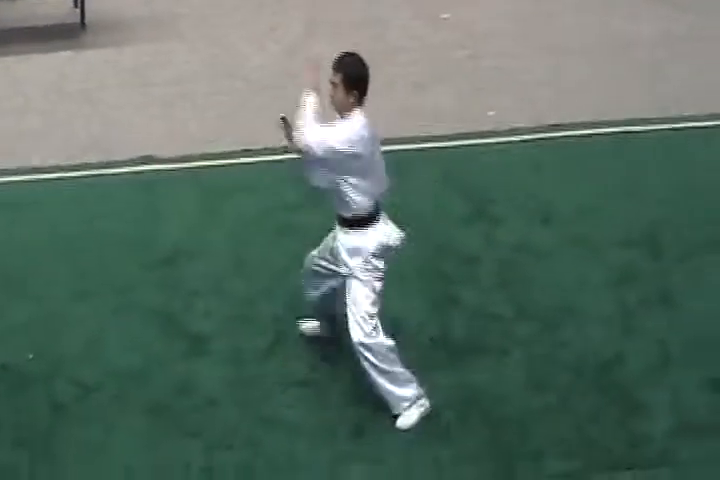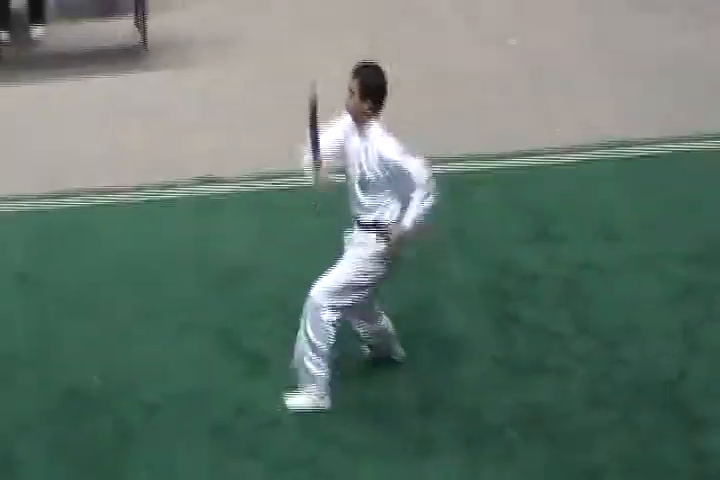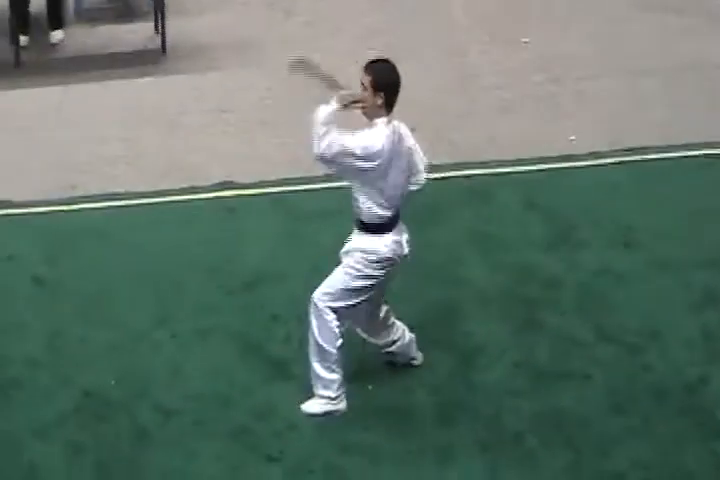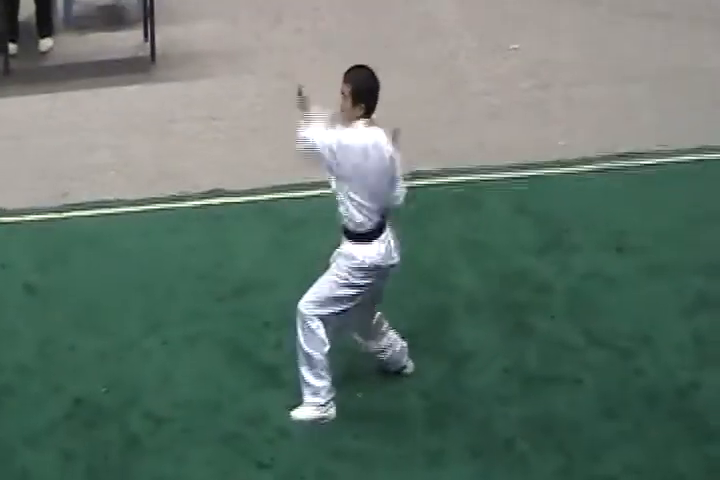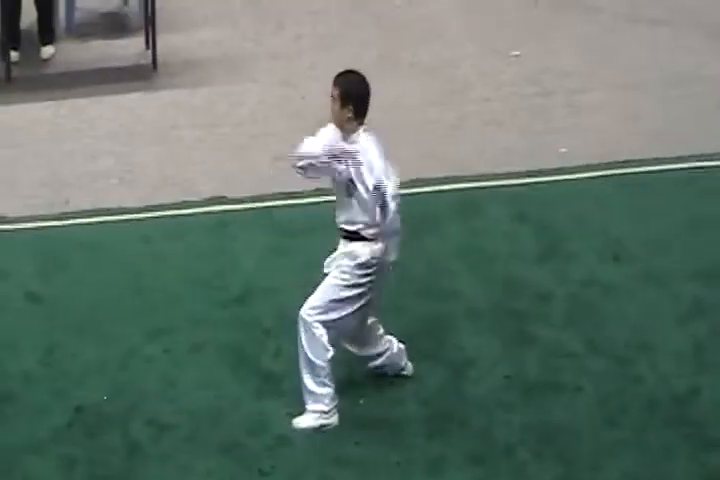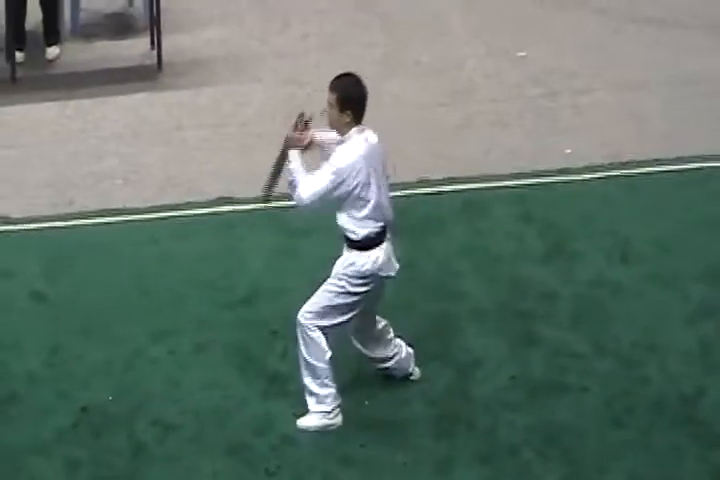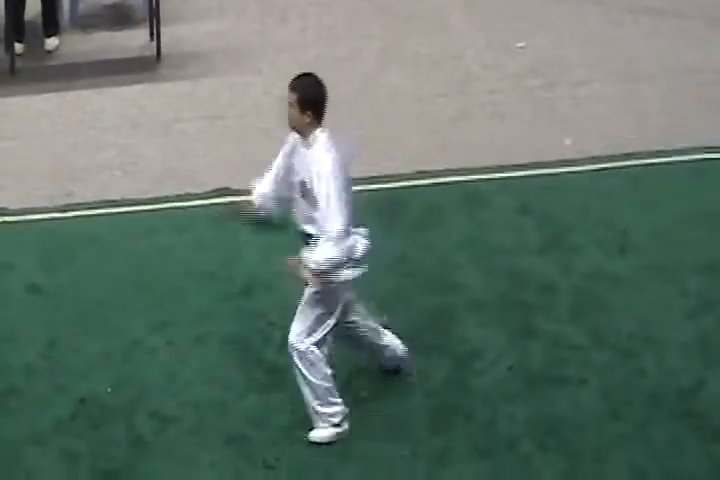
dt=0.3s
person 1, frame 1
left shoulder: (352, 134)
right shoulder: (346, 124)
left elbow: (313, 145)
right elbow: (314, 158)
left wrist: (309, 99)
right wrist: (297, 138)
left hip: (365, 240)
right hip: (350, 230)
left knee: (363, 331)
right knee: (316, 269)
left ankle: (410, 399)
right ankle: (328, 322)
person 1, frame 2
left shoulder: (383, 147)
right shoulder: (349, 125)
left elbow: (425, 183)
right elbow: (323, 147)
left wrist: (405, 229)
right wrist: (317, 159)
left hip: (380, 240)
right hip: (363, 230)
left knee: (321, 299)
right knee: (355, 297)
left ankle: (314, 389)
right ankle: (385, 345)
person 1, frame 3
left shoulder: (373, 142)
right shoulder: (400, 134)
left elbow: (323, 145)
right elbow: (417, 176)
left wrist: (333, 105)
left hip: (374, 245)
right hip: (387, 236)
left knee: (324, 305)
right knee: (365, 309)
left ankle: (330, 394)
right ankle: (406, 349)
person 1, frame 4
left shoulder: (346, 142)
right shoulder: (382, 141)
left elbow: (309, 136)
right elbow: (397, 195)
left wrist: (312, 115)
left hip: (361, 252)
right hip: (377, 243)
left knee: (311, 312)
right knee: (361, 314)
left ankle: (319, 402)
right ankle: (397, 357)
person 1, frame 5
left shoulder: (370, 155)
right shoulder: (335, 137)
left elbow: (389, 212)
right elbow: (304, 160)
right wrist: (319, 156)
left hip: (363, 251)
right hip: (354, 246)
left knee: (313, 318)
right knee: (351, 321)
left ankle: (322, 408)
right ankle: (395, 360)
person 1, frame 6
left shoulder: (348, 159)
right shoulder: (367, 139)
left elbow: (304, 195)
right elbow: (336, 142)
left wrist: (294, 154)
right wrist: (314, 139)
left hip: (362, 258)
right hip: (374, 250)
left knee: (310, 320)
right knee: (361, 320)
left ankle: (324, 409)
right ankle: (403, 363)
person 1, frame 7
left shoulder: (321, 160)
right shoulder: (298, 143)
left elbow: (335, 225)
right elbow: (279, 176)
left wrist: (317, 266)
right wrist: (259, 200)
left hip: (331, 256)
right hip: (317, 248)
left knee: (303, 342)
right knee: (344, 313)
left ankle: (332, 420)
right ankle: (393, 352)
